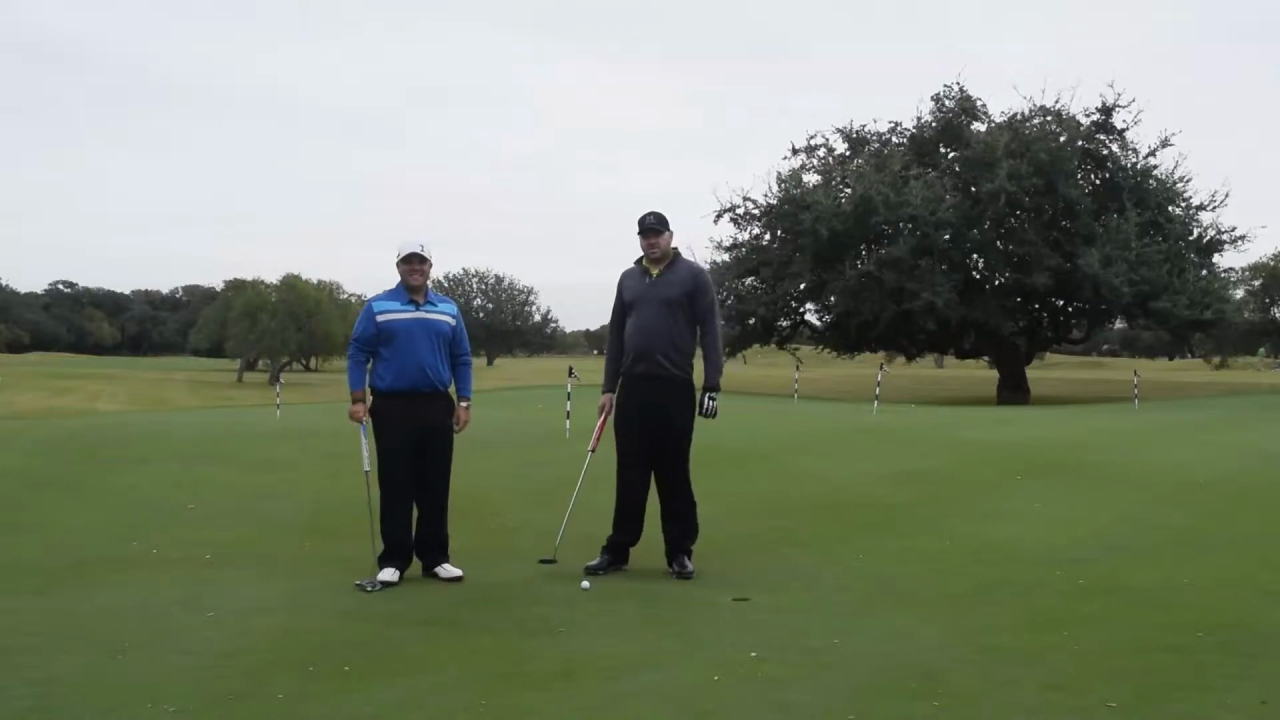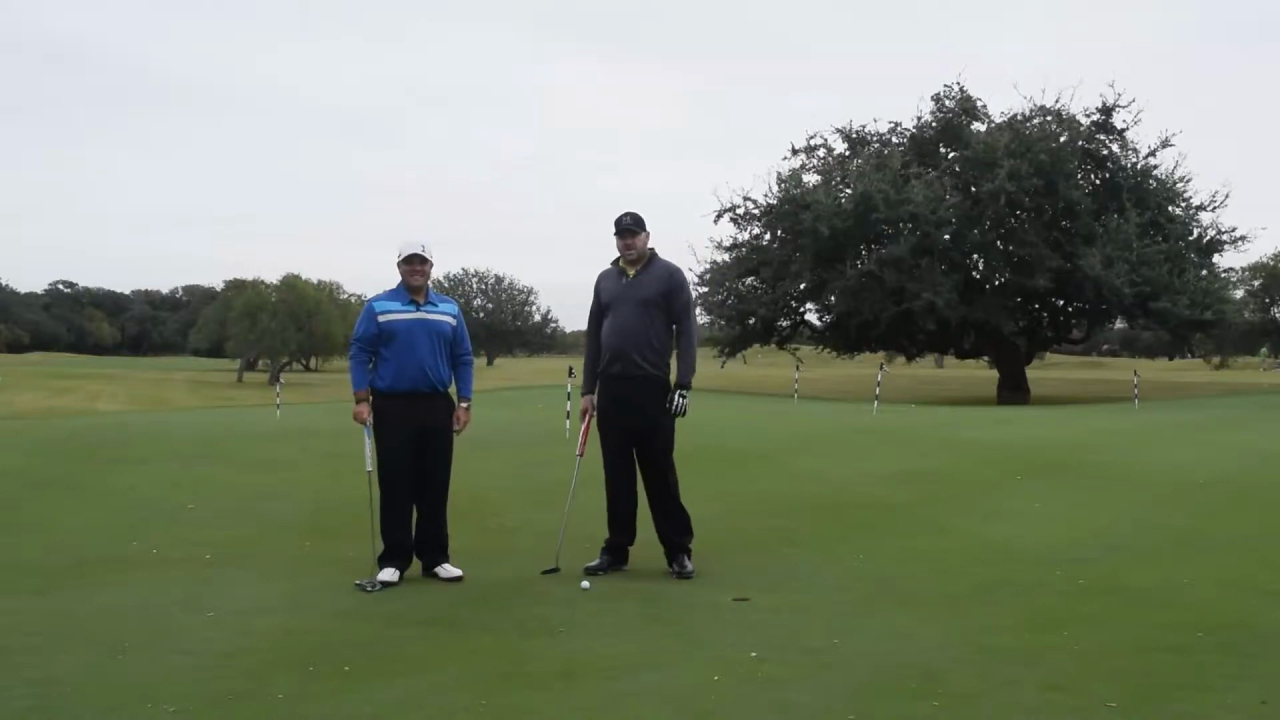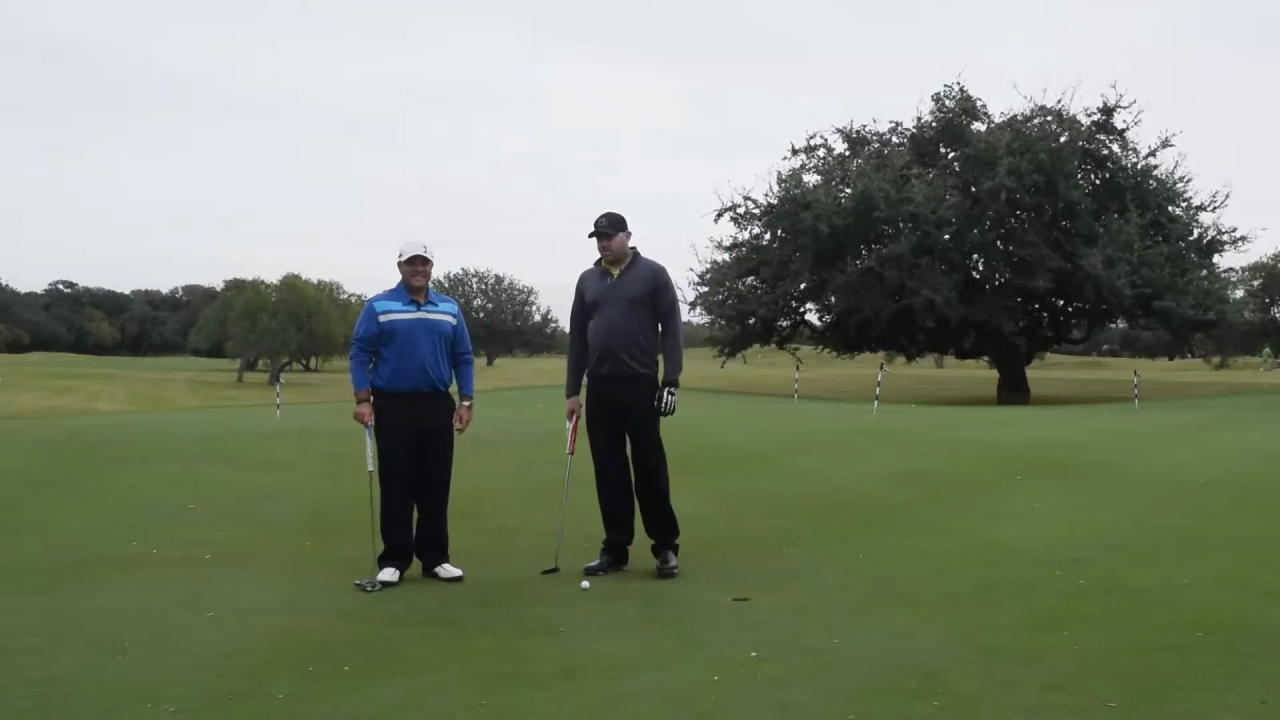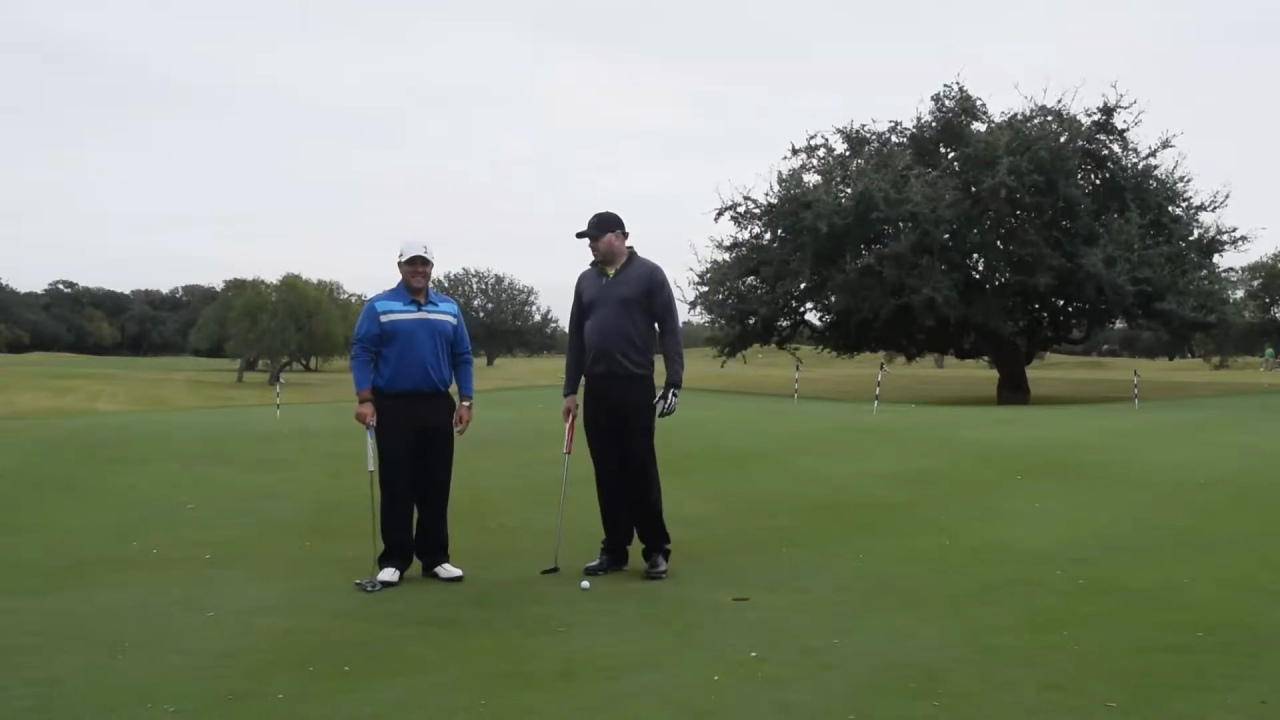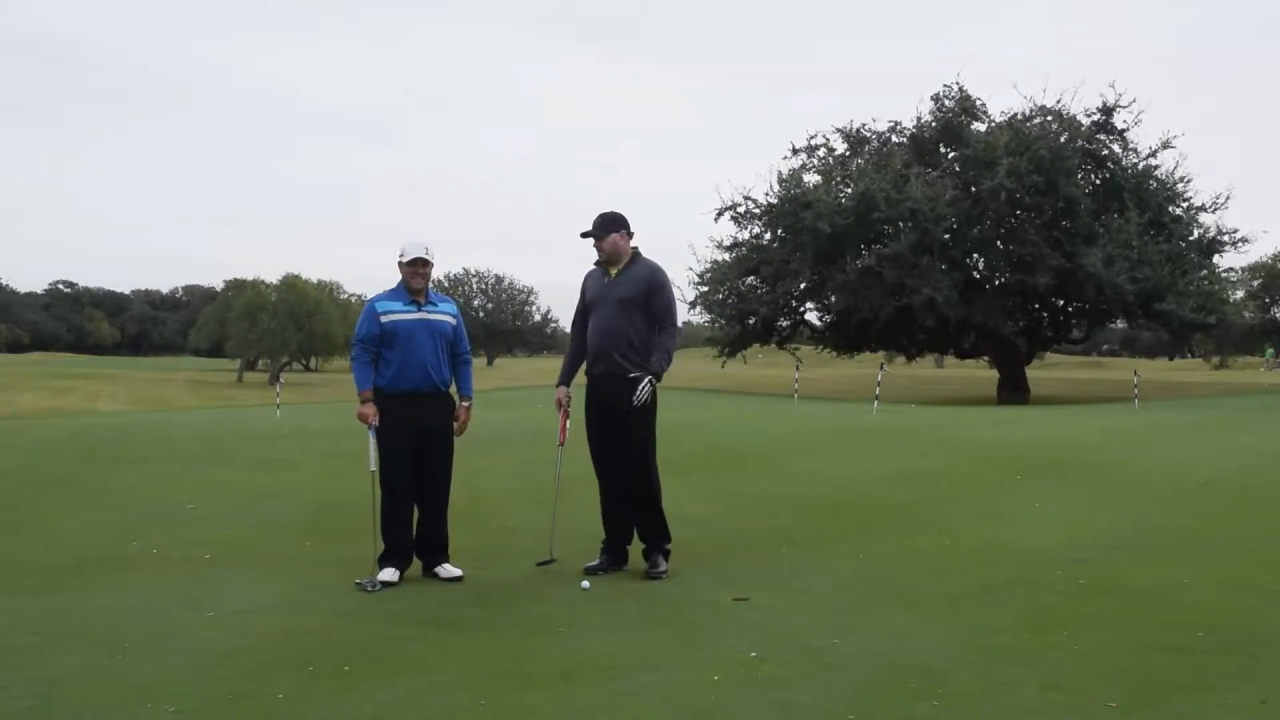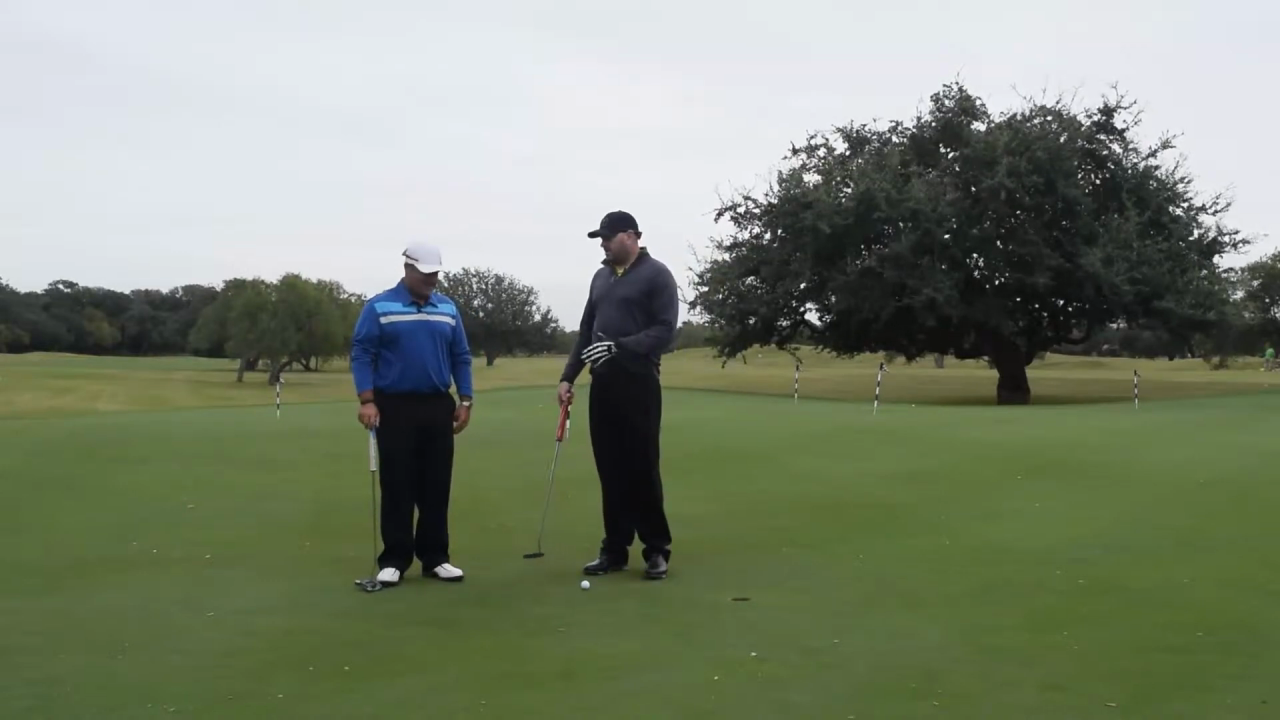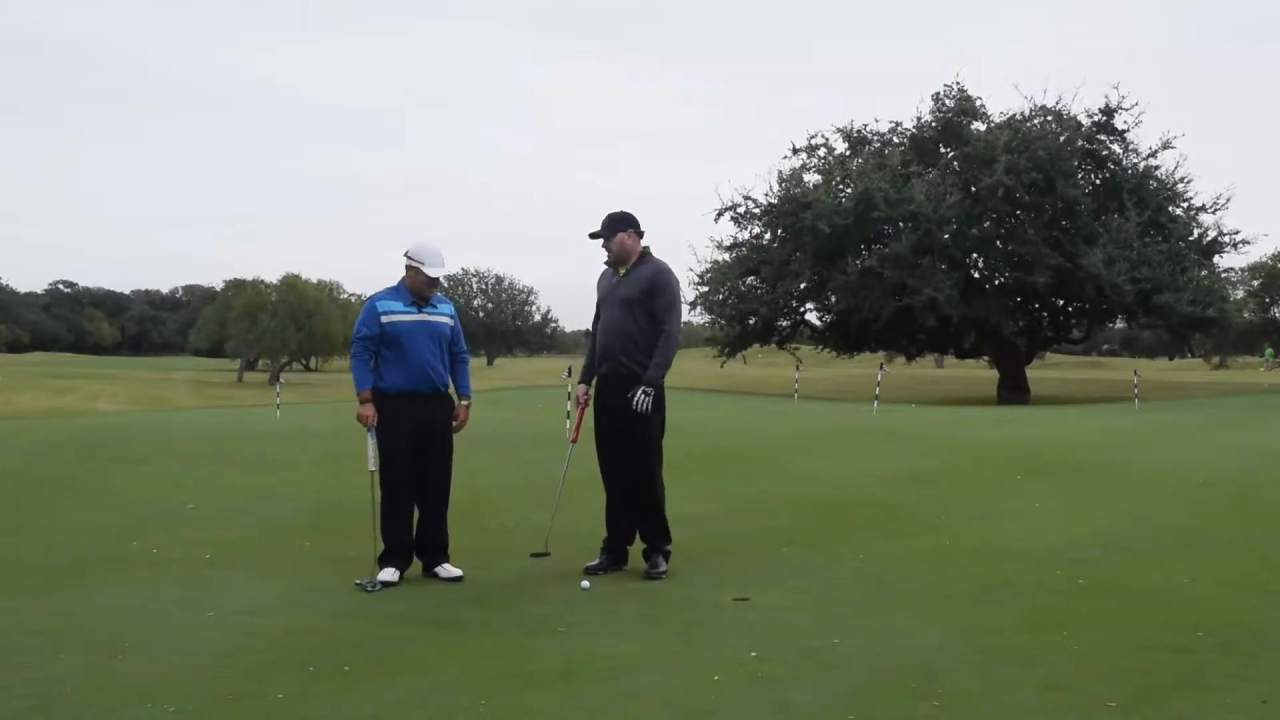
dt=0.3s
person 1, frame 1
left shoulder: (693, 276)
right shoulder: (628, 279)
left elbow: (710, 332)
right elbow: (615, 335)
left wrist: (711, 385)
right wrist: (609, 387)
left hip: (675, 387)
right hip: (633, 387)
left knee: (674, 472)
right knee: (630, 471)
left ankle: (680, 551)
right ankle: (617, 549)
person 1, frame 2
left shoulder: (669, 275)
right shoulder: (605, 279)
left elbow: (686, 332)
right elbow: (594, 337)
left wrist: (683, 384)
right wrist: (588, 389)
left hip: (653, 387)
right hip: (611, 388)
left knee: (659, 470)
right knee: (616, 472)
left ankle: (678, 549)
right ankle: (616, 549)
person 1, frame 3
left shoulder: (653, 274)
right shoulder: (587, 280)
left elbow: (671, 329)
right elbow: (577, 338)
left wrist: (670, 382)
right wrist: (572, 390)
left hip: (640, 385)
right hip: (600, 388)
left knee: (650, 466)
right knee: (608, 471)
left ankle: (665, 544)
right ankle: (615, 549)
person 1, frame 4
left shoulder: (648, 274)
right shoulder: (586, 280)
left elbow: (669, 330)
right elbow: (576, 337)
left wrist: (674, 382)
right wrist: (570, 389)
left hip: (636, 385)
right hip: (597, 387)
left knee: (640, 469)
right knee: (607, 471)
left ankle: (656, 549)
right ankle: (615, 549)
person 1, frame 5
left shoulder: (650, 274)
right shoulder: (592, 279)
left elbow: (668, 329)
right elbow: (579, 333)
left wrist: (654, 373)
right wrist: (564, 380)
left hip: (634, 387)
right hip: (598, 386)
left knee: (641, 469)
right knee: (607, 471)
left ankle: (657, 549)
right ankle: (615, 548)
person 1, frame 6
left shoulder: (656, 275)
right shoulder: (601, 277)
left elbow: (664, 330)
right elbow: (587, 331)
left wrist: (618, 346)
right wrist: (568, 376)
left hip: (639, 385)
right hip: (602, 385)
left knee: (643, 469)
right knee: (610, 471)
left ankle: (657, 549)
right ankle: (615, 549)
person 1, frame 7
left shoulder: (658, 274)
right shoulder: (607, 277)
left elbow: (669, 333)
left wrist: (651, 383)
right wrist: (585, 378)
left hip: (642, 389)
right hip: (608, 386)
left knee: (645, 471)
right knee: (613, 471)
left ankle: (657, 550)
right ankle: (615, 548)
person 2, frame 1
left shoulder: (449, 309)
right shoulder: (377, 307)
left elbow: (462, 358)
right elbow: (358, 354)
left wrist: (463, 402)
right wrist: (358, 398)
left hip: (437, 406)
right hip: (392, 406)
left knee: (435, 487)
right knee: (395, 486)
left ankle: (435, 558)
right ankle: (394, 560)
person 2, frame 2
left shoulder: (450, 309)
right shoulder: (378, 307)
left elbow: (463, 358)
right elbow: (359, 354)
left wrist: (463, 402)
right wrist: (362, 399)
left hip: (436, 406)
right hip: (392, 407)
left knee: (435, 487)
right knee: (395, 486)
left ankle: (435, 557)
right ankle: (393, 560)
person 2, frame 3
left shoulder: (450, 308)
right shoulder: (378, 307)
left elbow: (463, 357)
right elbow: (360, 354)
left wrist: (466, 401)
right wrist: (362, 399)
left hip: (437, 406)
right hip: (393, 406)
left knee: (436, 486)
right knee: (396, 486)
left ankle: (435, 558)
right ankle: (394, 560)
person 2, frame 4
left shoulder: (449, 308)
right shoulder: (378, 306)
left elbow: (463, 357)
right elbow: (361, 354)
left wrist: (465, 401)
right wrist: (365, 399)
left hip: (438, 406)
right hip: (393, 406)
left knee: (436, 486)
right knee: (396, 486)
left ankle: (435, 557)
right ankle: (394, 560)
person 2, frame 5
left shoulder: (449, 308)
right shoulder: (379, 306)
left elbow: (462, 357)
right elbow: (362, 354)
left wrist: (465, 401)
right wrist: (366, 400)
left hip: (438, 406)
right hip: (394, 407)
left knee: (436, 486)
right knee: (396, 486)
left ankle: (435, 557)
right ankle: (394, 560)
person 2, frame 6
left shoulder: (448, 309)
right shoulder: (379, 306)
left elbow: (461, 357)
right elbow: (361, 355)
left wrist: (465, 401)
right wrist: (367, 400)
left hip: (438, 406)
right hip: (394, 407)
left knee: (436, 486)
right knee: (397, 487)
left ankle: (435, 557)
right ankle: (394, 560)
person 2, frame 7
left shoulder: (446, 308)
right shoulder: (379, 305)
left elbow: (459, 356)
right elbow: (360, 353)
left wrist: (463, 400)
right wrist: (365, 400)
left hip: (437, 406)
right hip: (394, 407)
left knee: (436, 486)
right knee: (396, 486)
left ankle: (435, 557)
right ankle: (394, 560)
